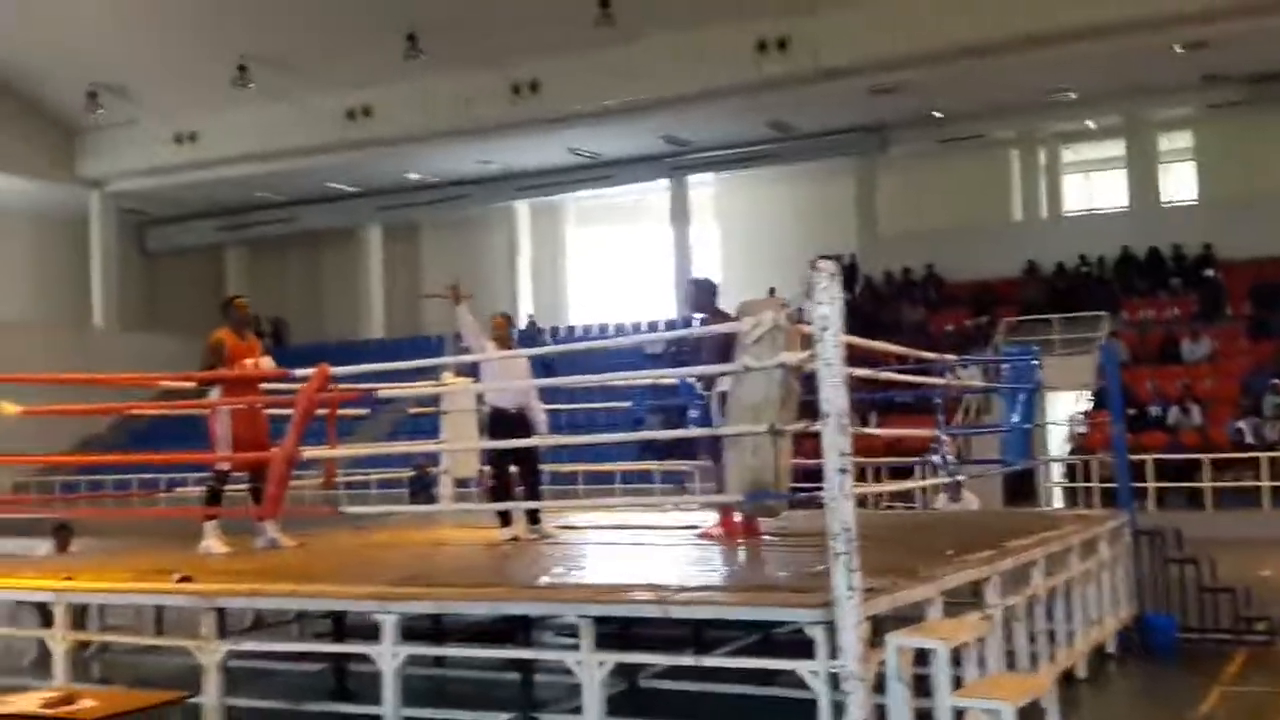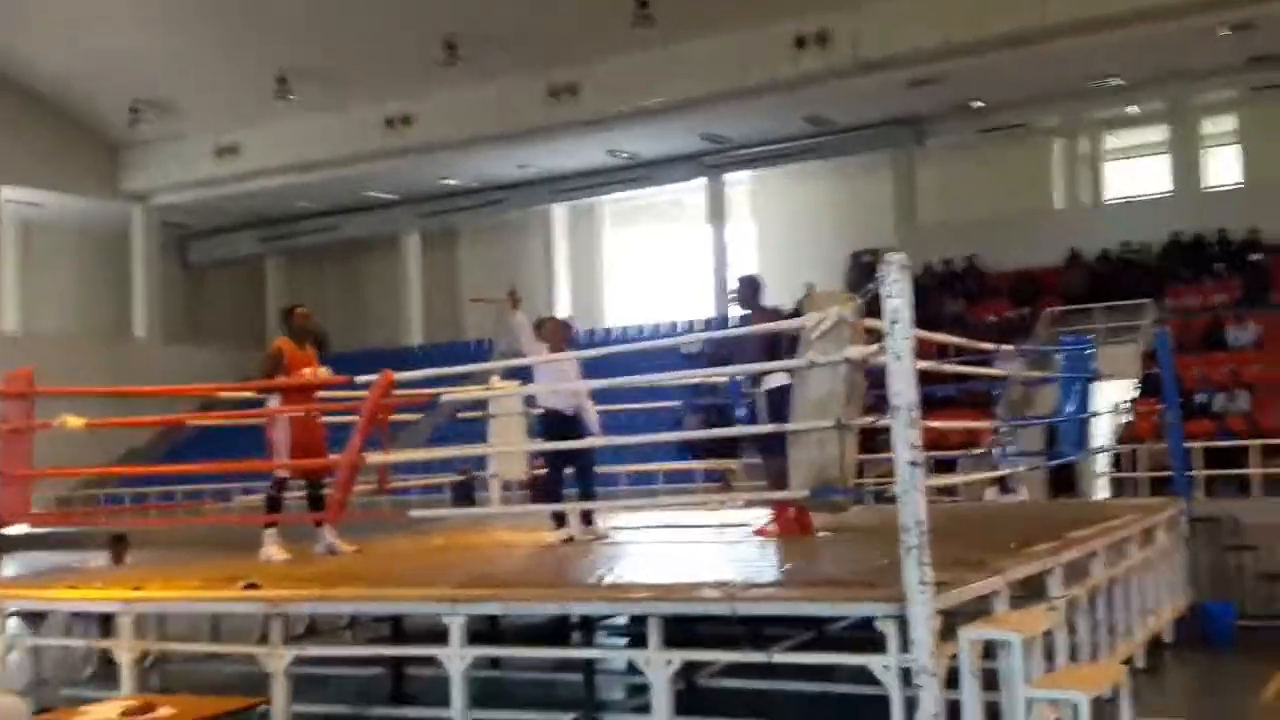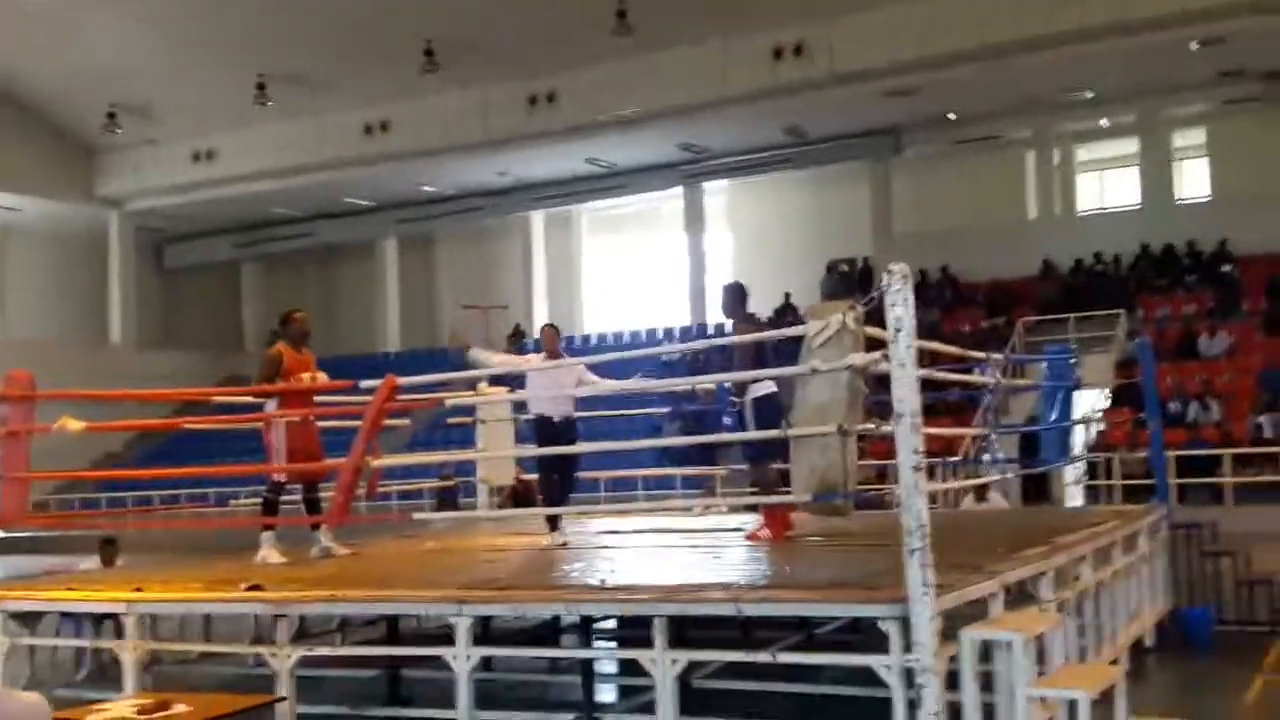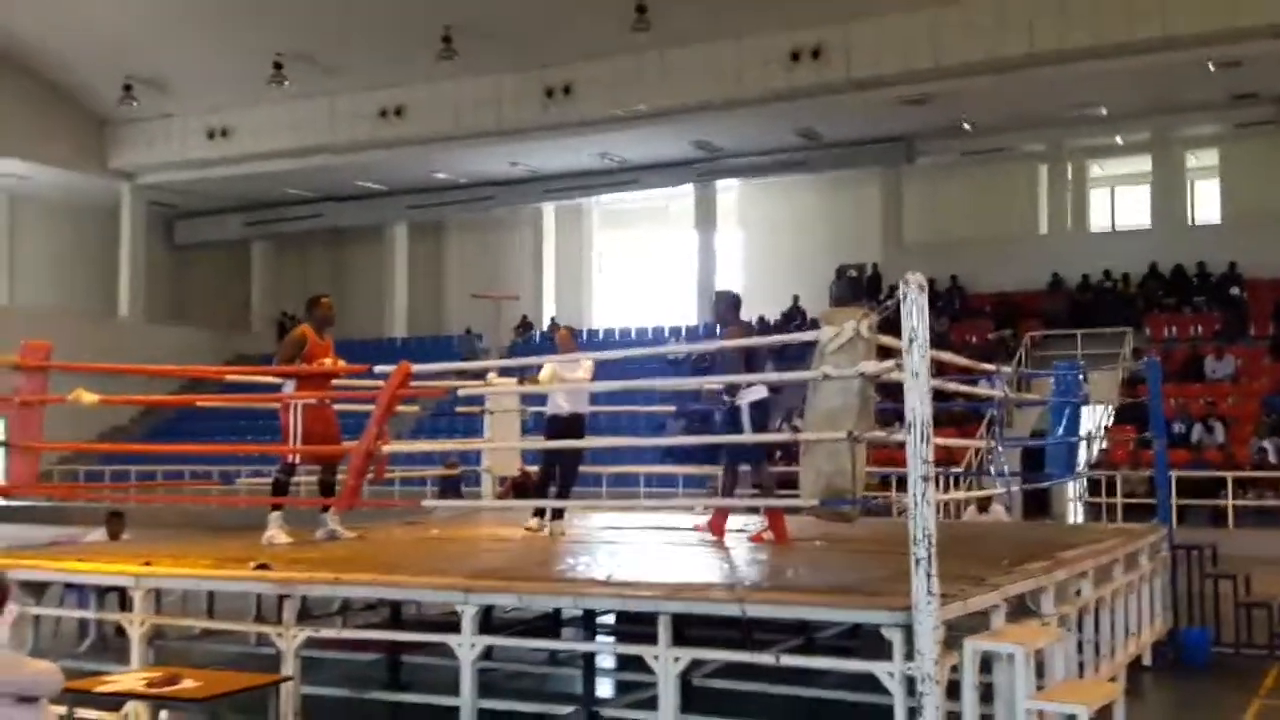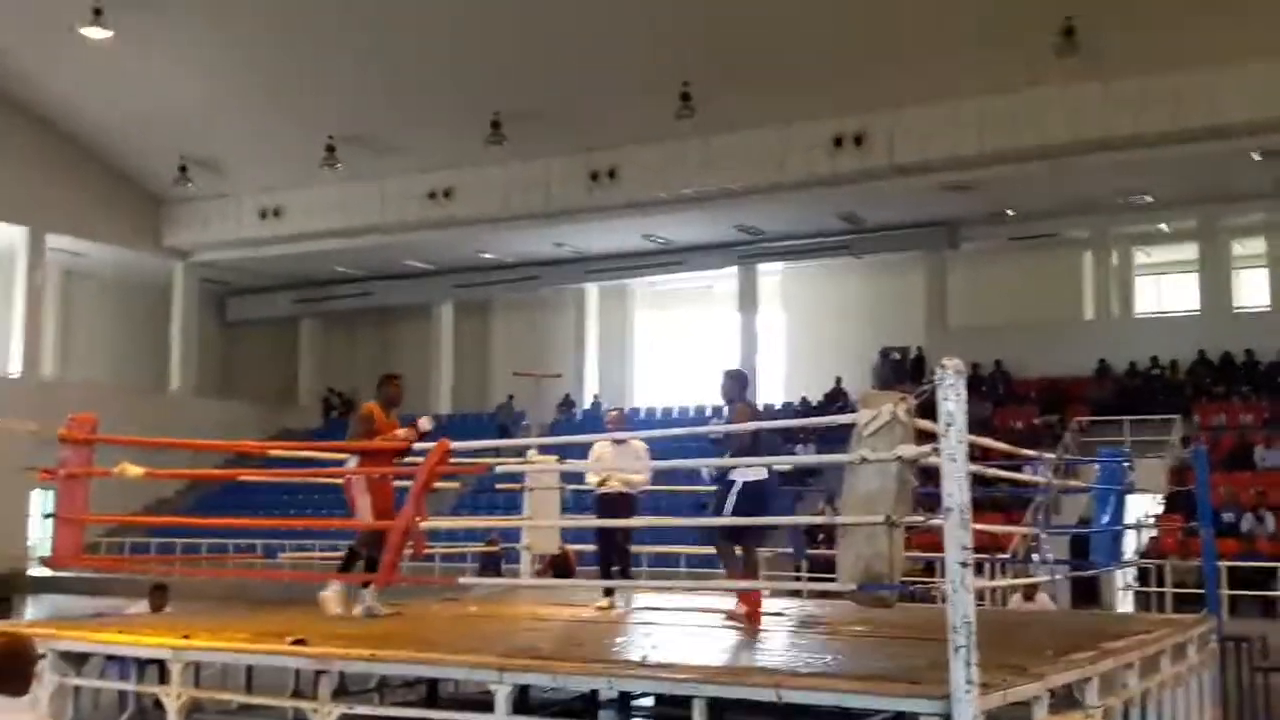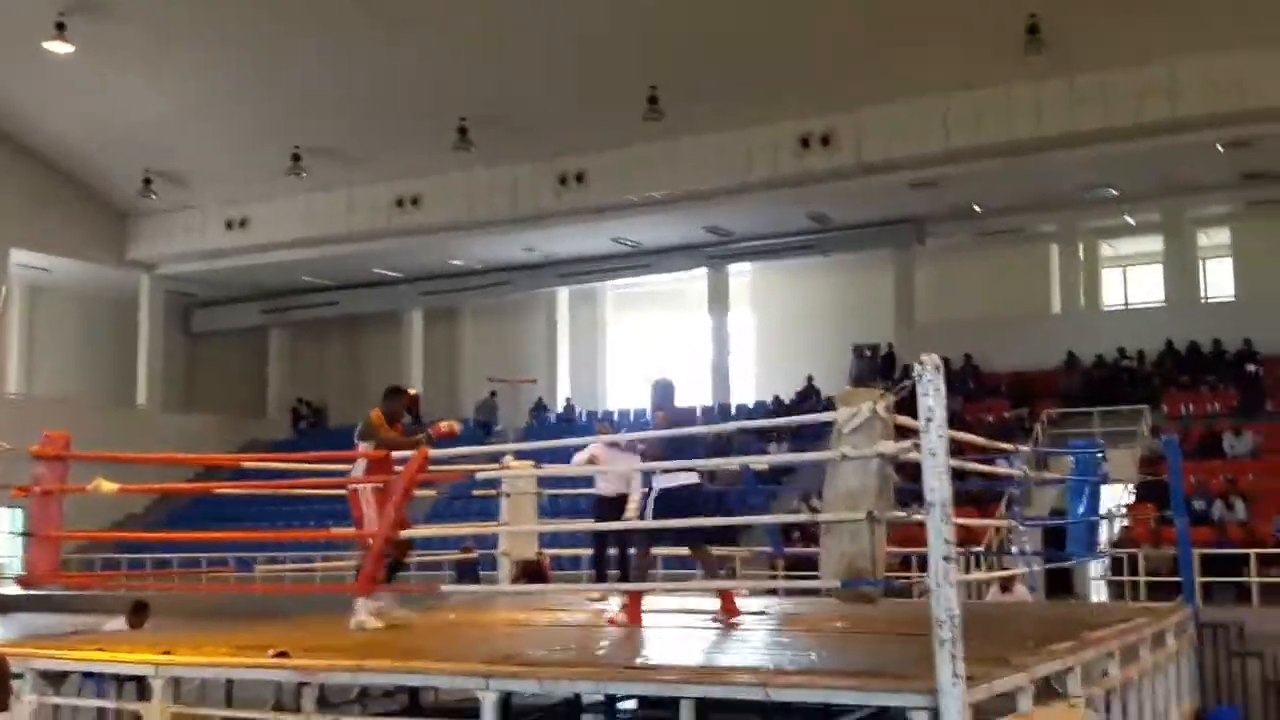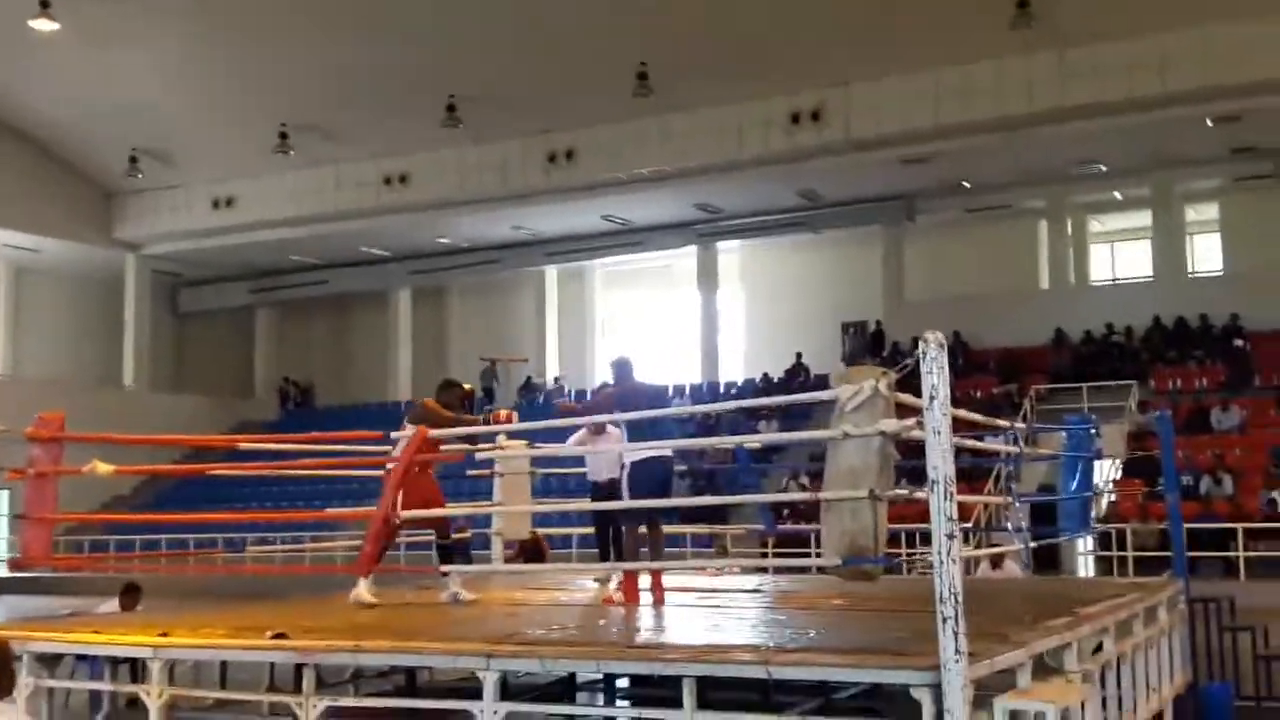
dt=0.5s
person 1, frame 1
left shoulder: (712, 323)
right shoulder: (724, 320)
left elbow: (710, 362)
left wrist: (705, 389)
left hip: (719, 390)
right hip: (728, 389)
left knee: (718, 455)
right knee: (723, 454)
left ankle: (727, 520)
person 1, frame 2
left shoulder: (756, 319)
right shoulder: (774, 315)
left elbow: (758, 360)
left wrist: (752, 386)
left hip: (769, 387)
right hip: (782, 384)
left knee: (773, 454)
right knee: (779, 451)
left ankle: (783, 519)
right ankle: (799, 515)
person 1, frame 3
left shoulder: (741, 326)
right shoulder: (754, 323)
left elbow: (744, 367)
left wrist: (736, 399)
left hip: (754, 395)
right hip: (766, 393)
left knee: (759, 462)
right knee: (763, 461)
left ankle: (773, 524)
right ankle: (780, 519)
person 1, frame 4
left shoulder: (733, 331)
right shoulder: (744, 329)
left elbow: (735, 369)
left wrist: (729, 401)
left hip: (746, 401)
right hip: (751, 398)
left knee: (757, 463)
right knee: (731, 461)
person 1, frame 5
left shoulder: (739, 409)
right shoulder: (747, 409)
left elbow: (742, 445)
left wrist: (722, 466)
left hip: (743, 481)
right hip: (755, 480)
left knee: (722, 539)
right knee: (748, 544)
left ankle: (746, 597)
right ankle: (750, 608)
person 1, frame 6
left shoulder: (661, 417)
left elbow: (656, 454)
right wrist: (649, 448)
left hip: (668, 486)
right hip: (691, 484)
left knee: (644, 545)
right knee: (697, 544)
left ankle: (632, 610)
right ankle: (728, 603)
person 1, frame 7
left shoulder: (616, 393)
right shoulder: (658, 392)
left elbow: (582, 411)
left wrist: (561, 406)
left hip: (640, 461)
right hip: (664, 457)
left knee: (632, 523)
right knee: (654, 522)
left ankle: (629, 589)
right ankle: (657, 586)
person 2, frame 1
left shoulder: (255, 341)
right shoulder: (219, 340)
left wrist: (266, 371)
right wrist: (234, 372)
left hip: (253, 407)
right hip: (227, 408)
left knee: (260, 468)
right knee: (222, 469)
left ankle: (267, 530)
right ankle: (210, 533)
person 2, frame 2
left shoulder: (311, 350)
right shoulder: (278, 349)
left wrist: (323, 378)
right wrist: (291, 381)
left hip: (309, 415)
right hip: (285, 416)
left knee: (316, 475)
right knee: (281, 476)
left ankle: (325, 536)
right ankle: (270, 540)
person 2, frame 3
left shoulder: (309, 355)
right shoulder: (276, 354)
right elbow: (258, 388)
left wrist: (320, 383)
right wrist: (289, 385)
left hip: (306, 420)
right hip: (282, 421)
left knee: (312, 478)
right knee: (278, 479)
left ankle: (322, 539)
right ankle: (267, 544)
person 2, frame 4
left shoulder: (328, 340)
right shoulder: (299, 335)
right elbow: (279, 367)
left wrist: (337, 369)
right wrist: (312, 368)
left hip: (322, 404)
right hip: (299, 403)
left knee: (331, 459)
right knee: (291, 460)
left ankle: (329, 522)
right ankle: (274, 524)
person 2, frame 5
left shoulder: (393, 418)
right shoulder: (366, 412)
left elbow: (395, 453)
right elbow: (355, 444)
left wrist: (414, 435)
right wrist: (390, 440)
left hip: (383, 480)
right hip: (362, 478)
left knee: (381, 537)
right knee: (367, 533)
left ankle: (367, 599)
right ankle: (334, 589)
person 2, frame 6
left shoulder: (395, 424)
right shoulder: (373, 421)
left elbow: (418, 443)
right elbow: (396, 444)
right wrist: (431, 435)
left hip: (383, 488)
right hip: (366, 488)
left knee: (403, 542)
left ankle: (381, 596)
right ankle: (361, 610)
person 2, frame 7
left shoulder: (445, 419)
right shoulder: (424, 408)
right elbow: (456, 421)
left wrist: (468, 405)
right wrist: (487, 419)
left hip: (423, 473)
right hip: (402, 472)
left knee: (443, 526)
right knee: (390, 526)
left ankle: (453, 587)
right ankle: (363, 584)
person 3, frame 1
left shoulder: (522, 359)
right shoulder: (485, 350)
left elbow: (531, 394)
right elbow: (470, 330)
left wrist: (541, 425)
right wrist: (459, 304)
left hip: (521, 418)
right hip: (498, 418)
left knee: (531, 470)
right knee: (500, 473)
left ankle: (534, 522)
right ankle: (506, 525)
person 3, frame 2
left shoulder: (571, 360)
right shoulder: (539, 354)
left elbow: (582, 395)
right elbow: (525, 333)
left wrist: (594, 426)
right wrist: (516, 309)
left hip: (573, 419)
right hip: (552, 419)
left knee: (586, 470)
right knee: (554, 475)
left ankle: (588, 523)
right ankle: (561, 526)
person 3, frame 3
left shoulder: (574, 367)
right shoulder: (529, 363)
left elbow: (596, 383)
right elbow: (498, 361)
right wrist: (469, 348)
left hip: (567, 424)
right hip: (544, 424)
left knee: (567, 476)
right knee: (548, 476)
left ankle: (554, 521)
right ankle: (553, 529)
person 3, frame 4
left shoulder: (586, 364)
right shoulder: (551, 363)
left elbow: (581, 380)
right elbow: (542, 380)
left wrist: (561, 377)
right wrist: (537, 381)
left hip: (575, 420)
right hip: (555, 418)
left knee: (568, 471)
right knee: (547, 467)
left ankle: (557, 517)
right ankle: (538, 516)
person 3, frame 5
left shoulder: (638, 447)
right shoulder: (598, 447)
left elbow: (645, 477)
right elbow: (589, 475)
left wrist: (626, 478)
right wrist: (597, 480)
left hip: (625, 500)
right hip: (604, 499)
left knee: (620, 543)
right knee: (604, 547)
right ankle: (608, 594)
person 3, frame 6
left shoulder: (629, 451)
right shoulder: (596, 448)
left elbow: (636, 482)
right elbow: (575, 462)
left wrist: (632, 509)
right wrist: (588, 458)
left hip: (622, 501)
right hip: (602, 500)
left knee: (623, 546)
right knee: (599, 544)
right ankle: (600, 584)
person 3, frame 7
left shoulder: (616, 434)
right shoulder: (585, 435)
right elbow: (570, 444)
right wrist: (586, 430)
left hip: (614, 484)
right hip: (596, 485)
left knee: (616, 527)
right knee: (600, 527)
